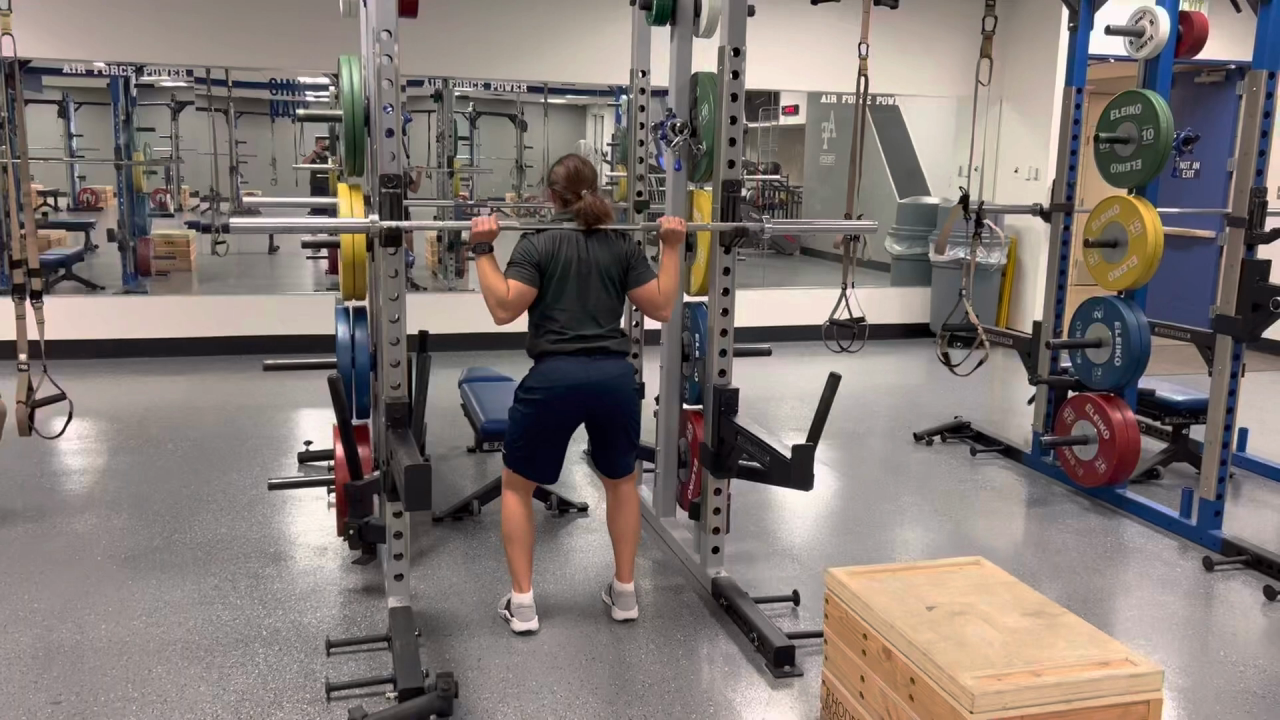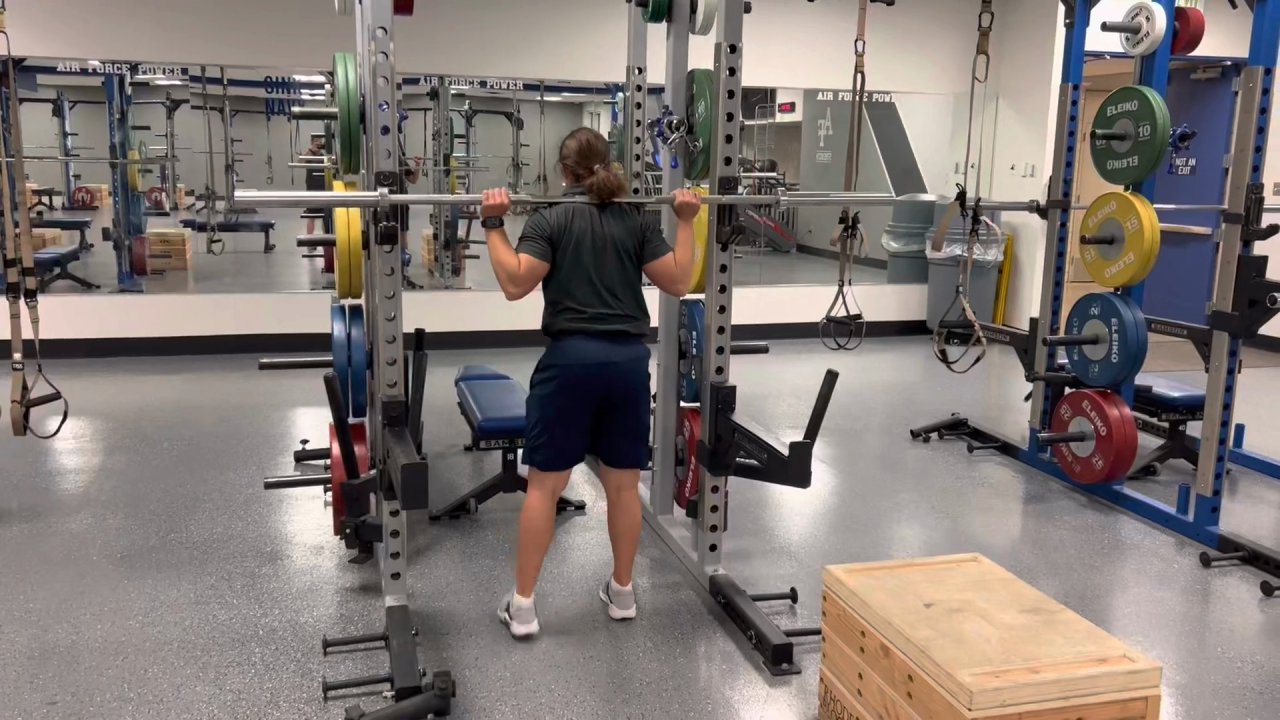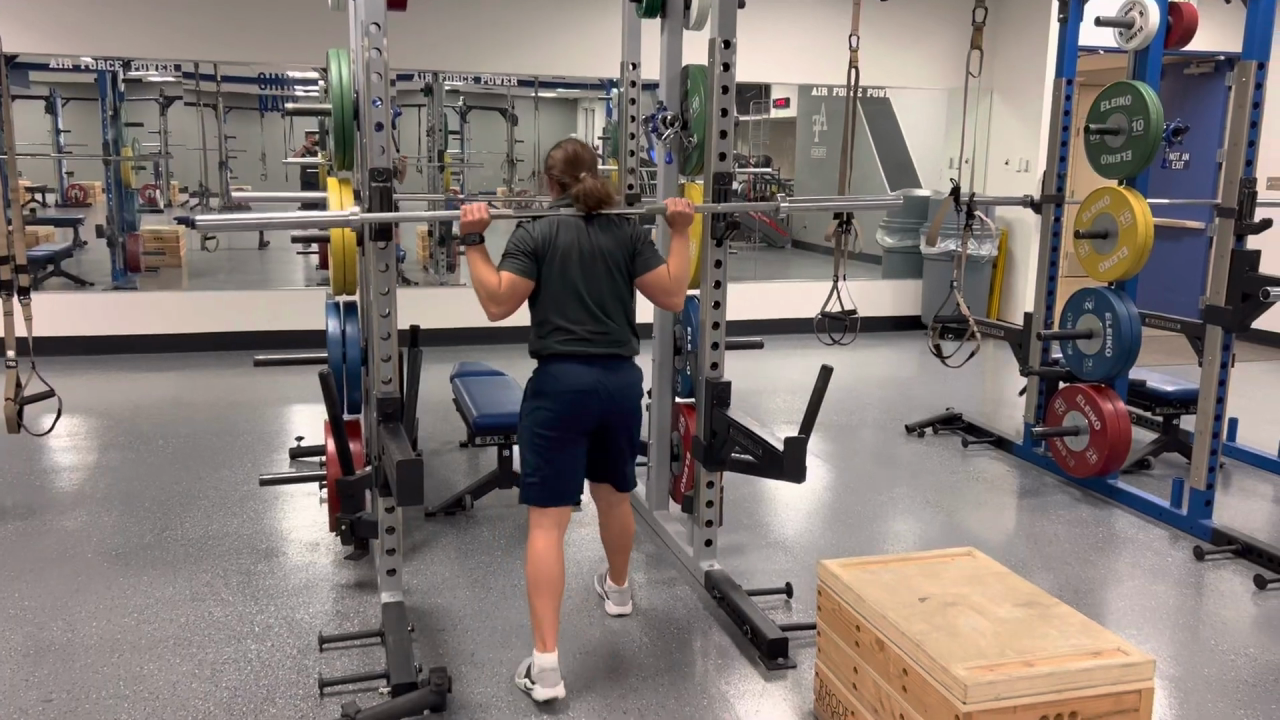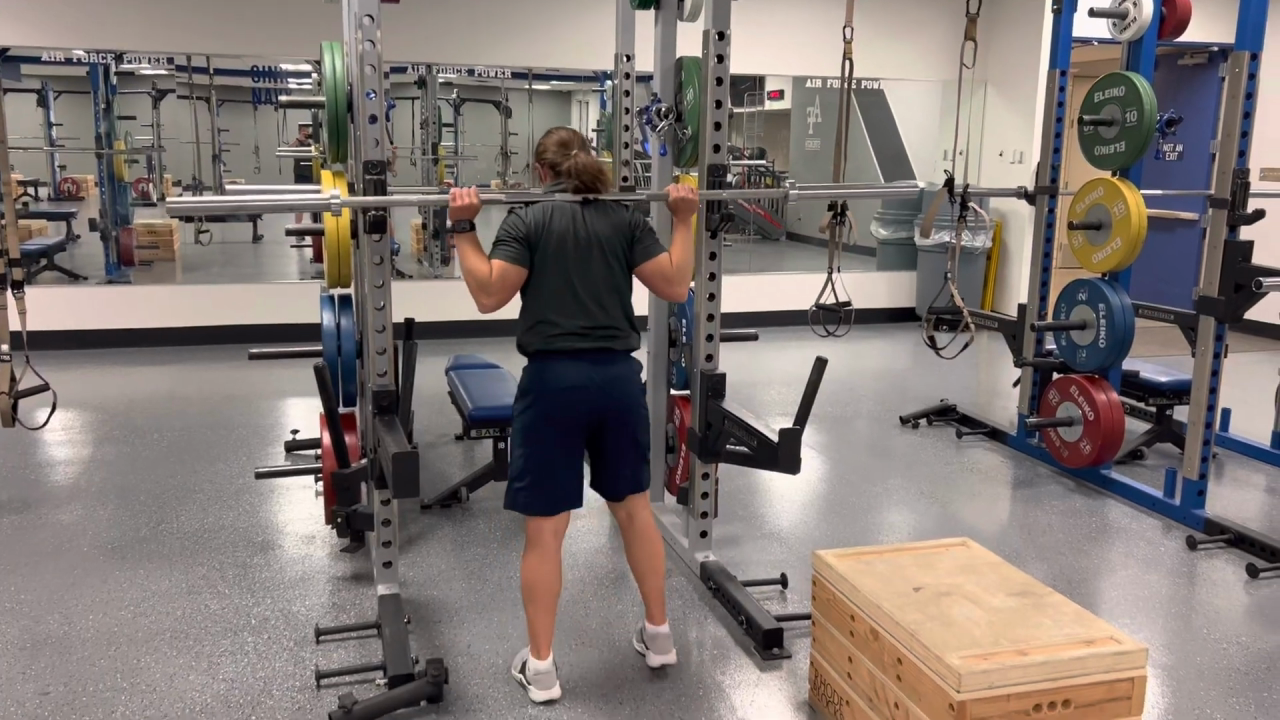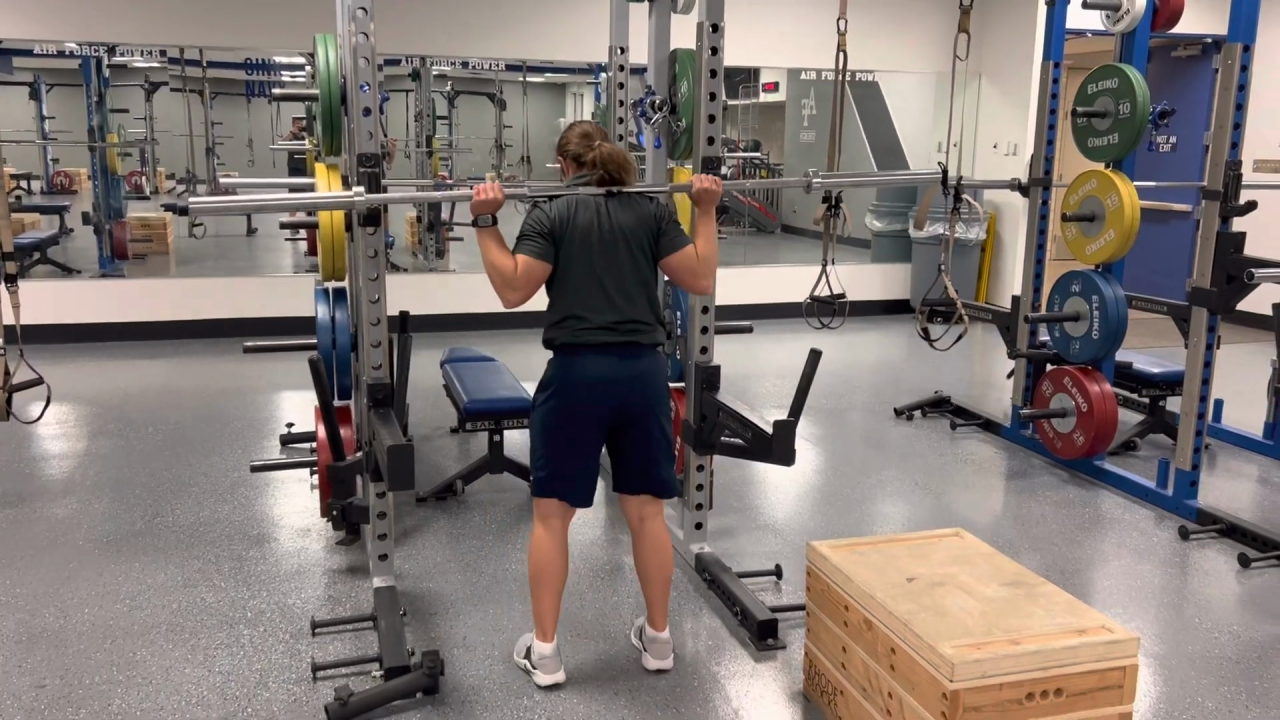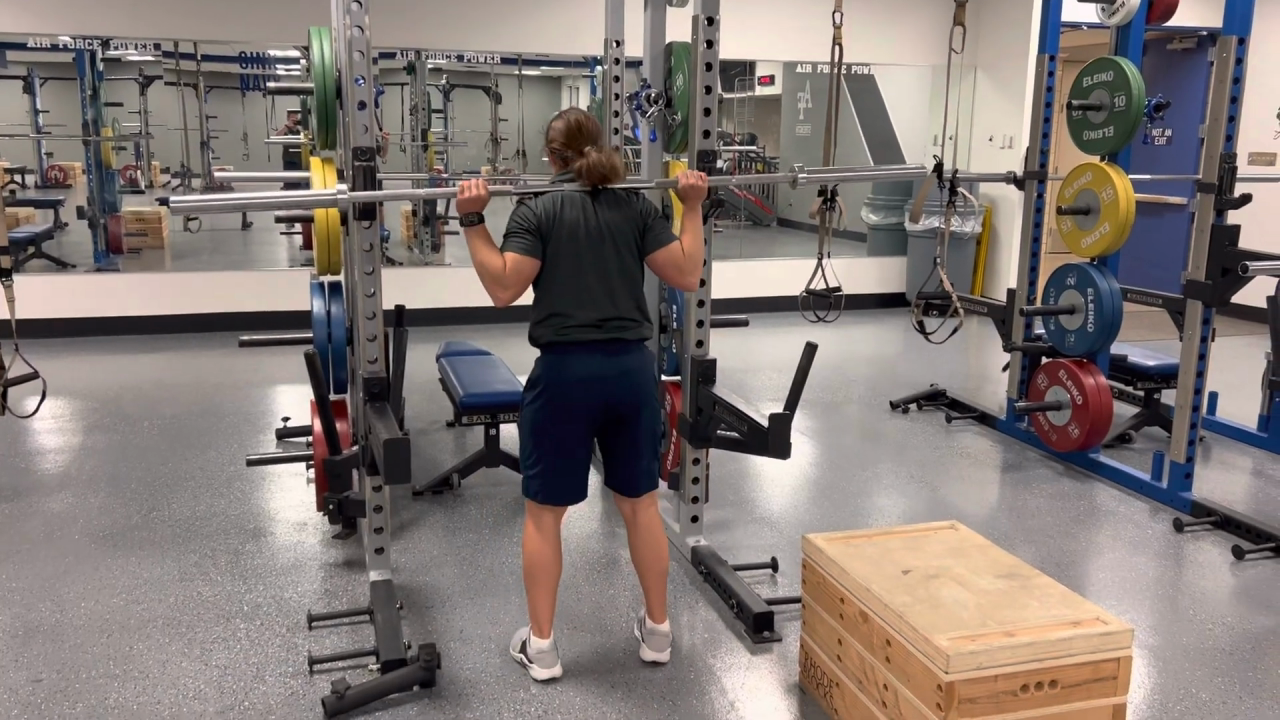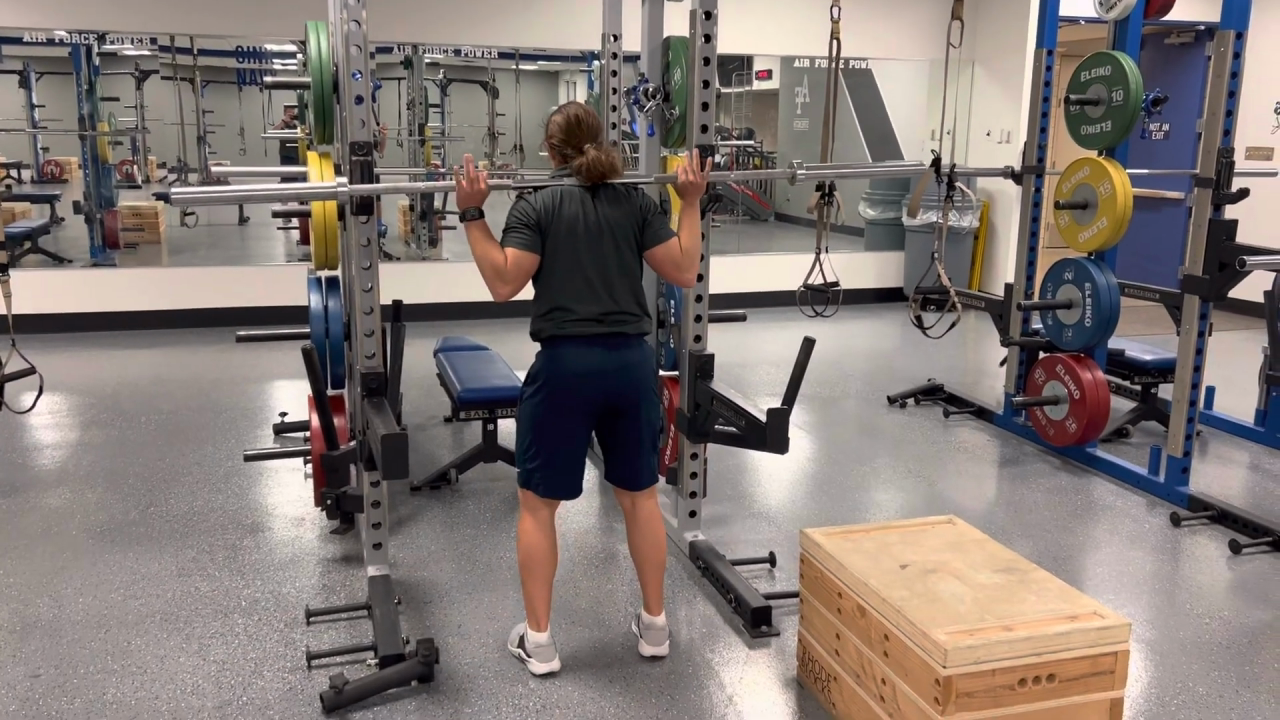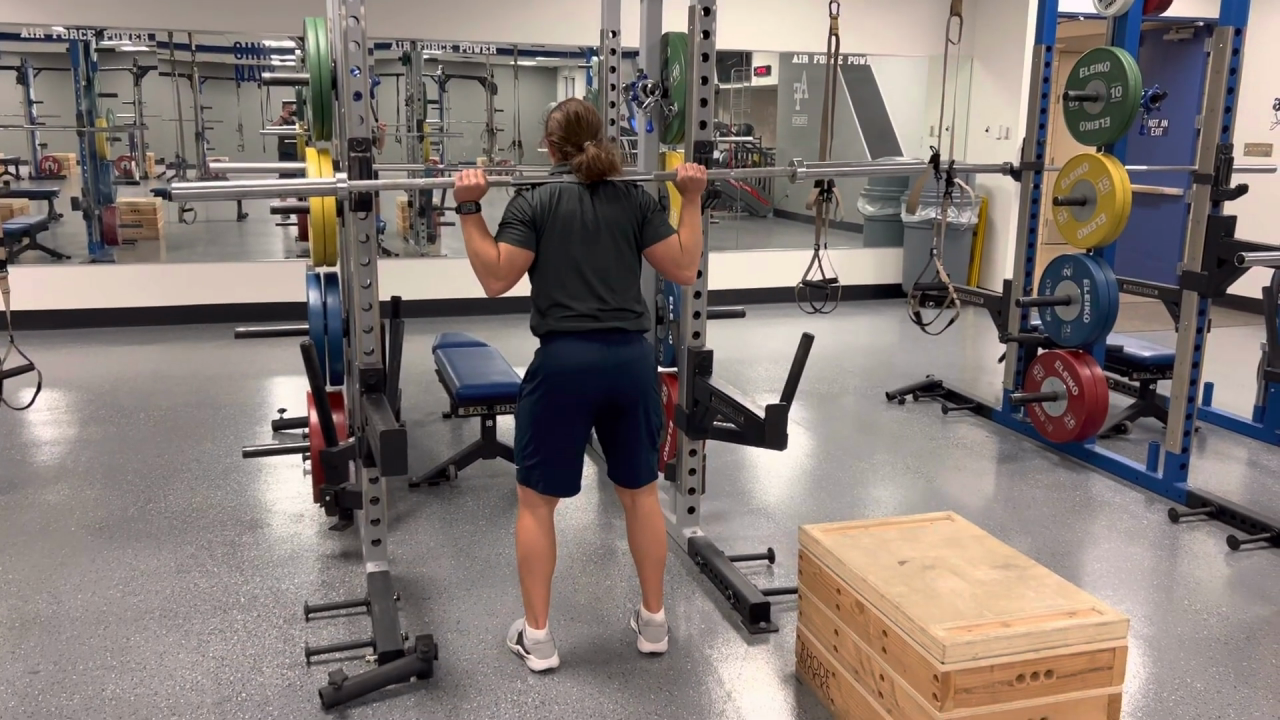
dt=0.4s
person 1, frame 1
left shoulder: (538, 244)
right shoulder: (623, 245)
left elbow: (504, 309)
right elbow: (662, 308)
left wrist: (483, 250)
right wrist: (672, 249)
left hip: (555, 379)
right hip: (615, 377)
left knee: (517, 487)
right knee: (622, 483)
left ankle: (522, 601)
right ankle: (624, 592)
person 1, frame 2
left shoulder: (550, 218)
right shoulder: (637, 219)
left elbow: (515, 283)
right elbow: (678, 282)
left wrist: (493, 223)
right wrist: (686, 221)
left hip: (570, 358)
right hip: (628, 358)
left knee: (544, 483)
right knee: (622, 483)
left ankle: (523, 603)
right ankle: (621, 592)
person 1, frame 3
left shoulder: (534, 233)
right shoulder: (628, 231)
left elbow: (497, 304)
right elbow: (672, 297)
left wrist: (473, 241)
right wrist: (680, 232)
left hip: (560, 383)
right hip: (621, 380)
left knee: (548, 521)
right knee: (615, 493)
left ankle: (545, 664)
right ankle: (617, 588)
person 1, frame 4
left shoulder: (527, 220)
right shoulder: (626, 219)
left elbow: (489, 294)
right elbow: (675, 286)
left wrist: (463, 228)
right wrist: (684, 221)
left hip: (553, 381)
right hip: (619, 377)
left knee: (544, 528)
right knee: (634, 508)
left ankle: (541, 666)
right ankle: (658, 633)
person 1, frame 5
left shoulder: (551, 213)
right shoulder: (652, 211)
left elbow: (513, 289)
right elbow: (701, 279)
left wrist: (485, 221)
right wrist: (706, 212)
left hip: (576, 375)
right hip: (643, 372)
left knee: (552, 512)
right knee: (646, 510)
left ankle: (545, 650)
right ankle: (658, 637)
person 1, frame 6
left shoulder: (537, 210)
right shoulder: (637, 207)
left elbow: (503, 288)
right elbow: (687, 274)
left wrist: (472, 220)
right wrist: (693, 208)
left hip: (564, 373)
right hip: (631, 368)
left knee: (543, 512)
right knee: (640, 502)
left ankle: (541, 646)
right ankle: (658, 630)
person 1, frame 7
left shoulder: (536, 206)
right shoulder: (636, 201)
left elbow: (504, 283)
right elbow: (684, 271)
left wrist: (471, 214)
right wrist: (691, 202)
left hip: (565, 367)
right hip: (631, 363)
left knee: (537, 502)
right knee: (640, 495)
left ankle: (538, 639)
right ankle: (655, 624)
person 1, frame 8
left shoulder: (534, 202)
right shoulder: (636, 199)
left elbow: (496, 278)
right elbow: (684, 268)
left wrist: (468, 208)
right wrist: (692, 200)
left hip: (564, 363)
right hip: (631, 359)
left knee: (536, 500)
right knee: (640, 491)
left ankle: (537, 636)
right ankle: (654, 621)
